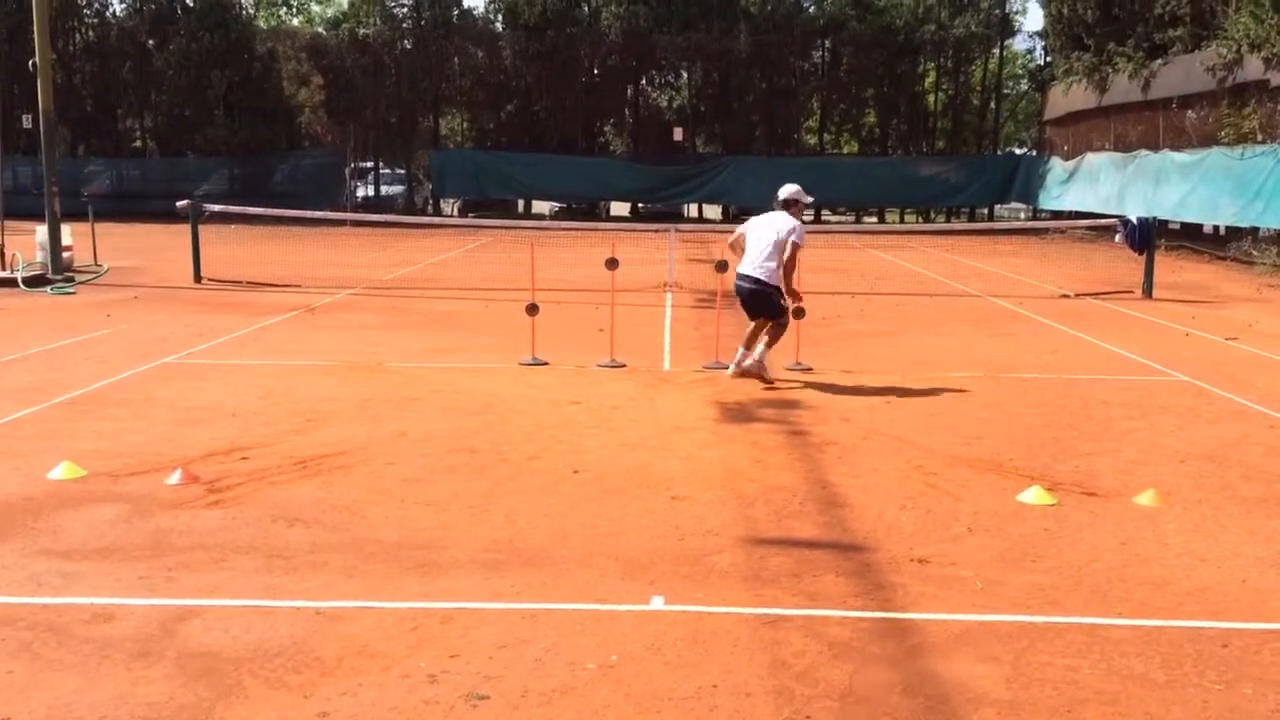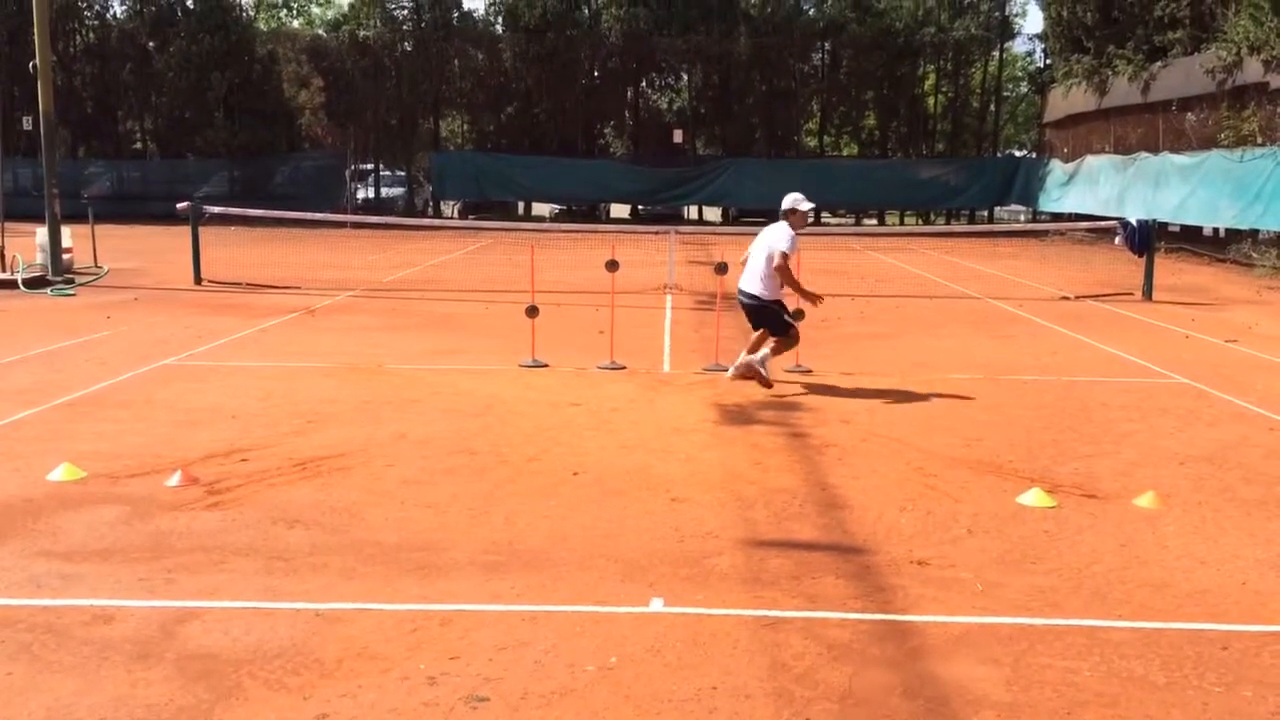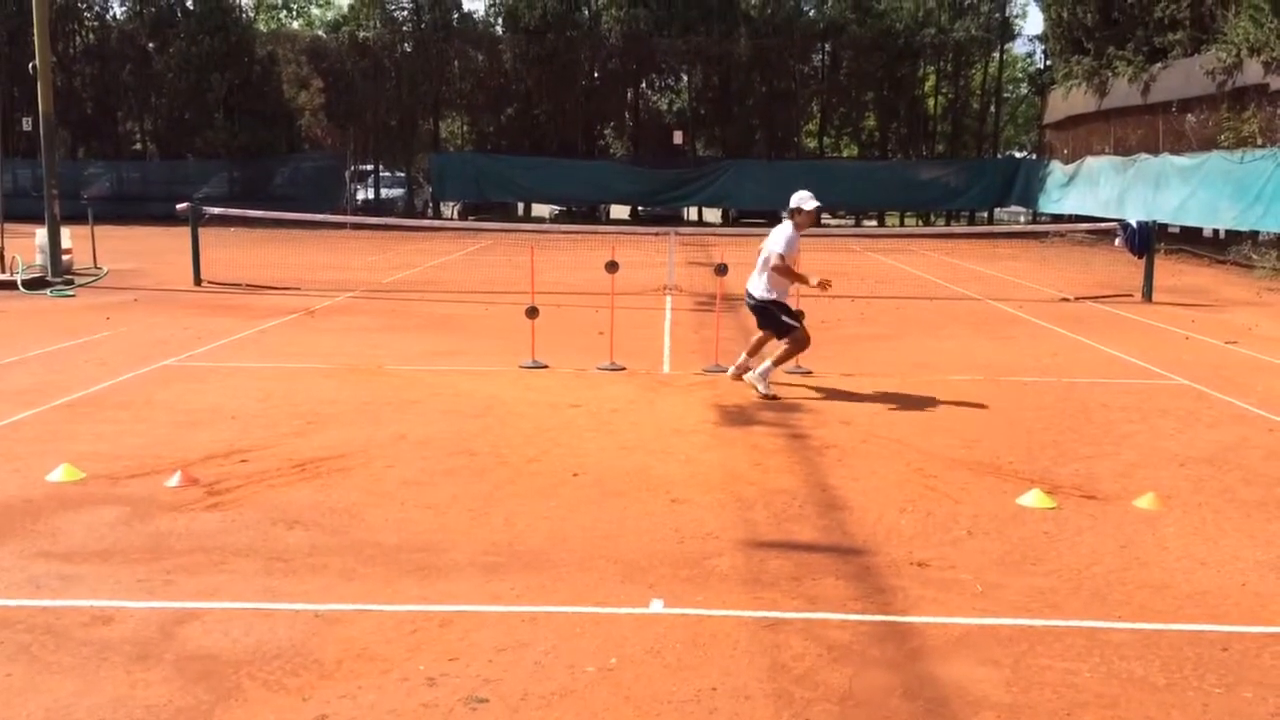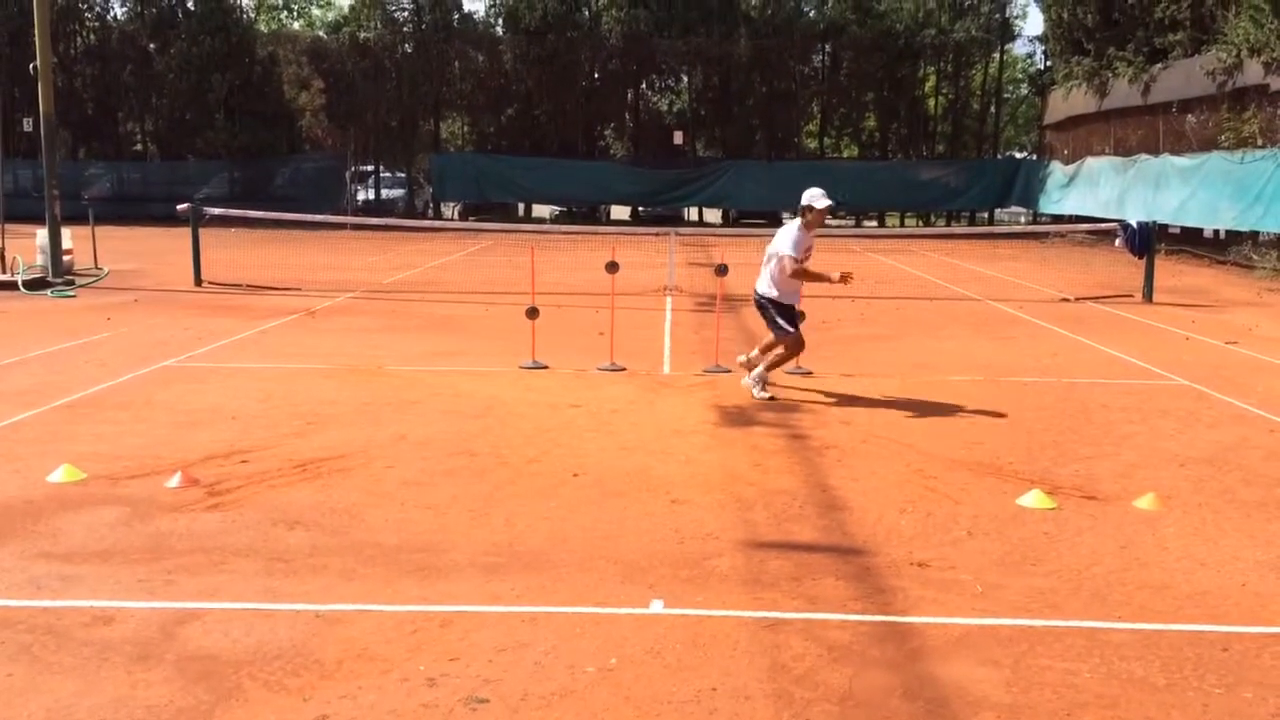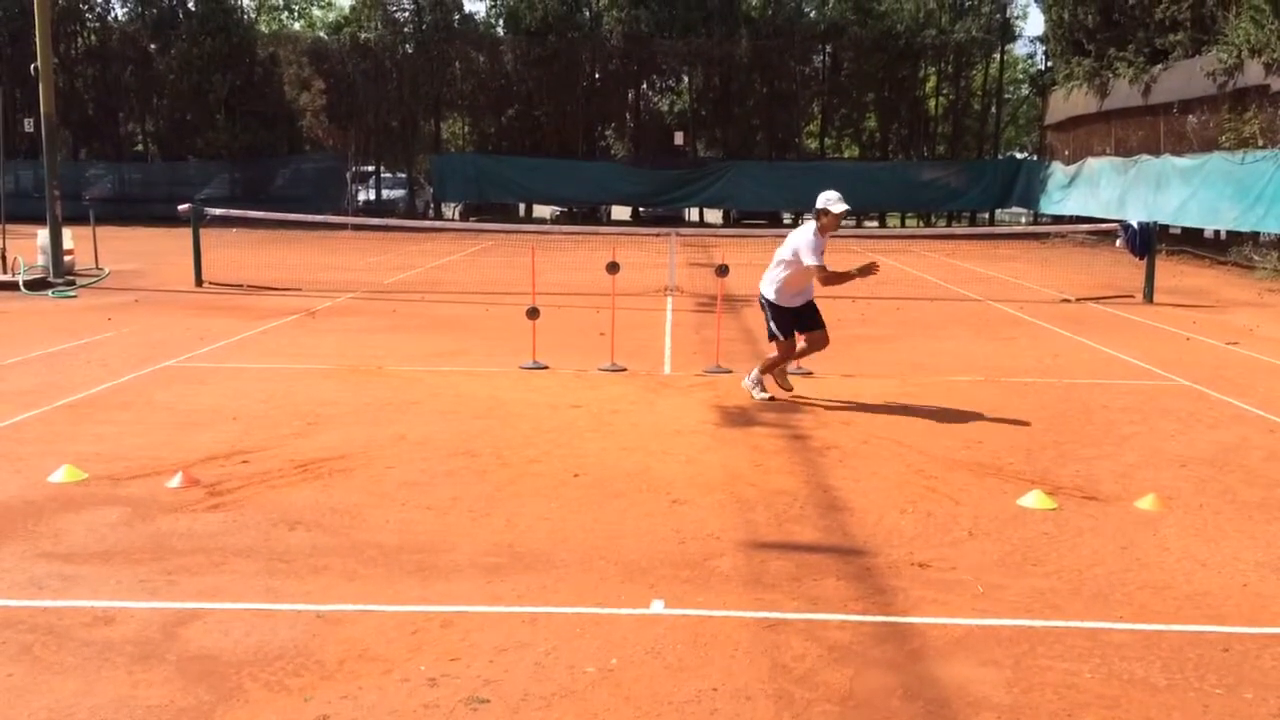
dt=0.1s
person 1, frame 1
left shoulder: (759, 219)
right shoulder: (794, 225)
left elbow: (732, 242)
right elbow: (789, 259)
right wrist: (789, 288)
left hip: (742, 279)
right hip: (763, 283)
left knee: (760, 321)
right knee: (780, 321)
left ankle: (738, 364)
right ankle: (757, 360)
person 1, frame 2
left shoulder: (771, 231)
right shoulder: (787, 235)
left elbow: (743, 260)
right elbow: (780, 266)
right wrist: (802, 292)
left hip: (745, 292)
right hip: (762, 297)
left knee: (765, 331)
right knee: (792, 336)
left ankle: (739, 367)
right ankle: (756, 360)
person 1, frame 3
left shoulder: (784, 230)
right shoulder: (787, 234)
left elbow: (762, 249)
right elbow: (776, 265)
right wrist: (808, 280)
left hip: (757, 292)
right hip: (766, 298)
left knee: (768, 332)
right knee: (801, 340)
left ankle: (739, 367)
right ankle: (759, 374)
person 1, frame 4
left shoulder: (807, 230)
right shoulder: (793, 234)
right elbow: (793, 271)
right wrist: (829, 277)
left hip: (785, 295)
right hip: (771, 296)
left knee: (782, 336)
right knee: (794, 345)
left ankle: (749, 359)
right ankle: (754, 378)
person 1, frame 5
left shoulder: (820, 233)
right shoulder: (808, 239)
right elbow: (823, 278)
right wrist: (856, 273)
left hip: (799, 296)
right hip: (775, 298)
left knee: (820, 340)
right knee: (785, 351)
left ankle: (779, 366)
right ankle: (753, 380)
